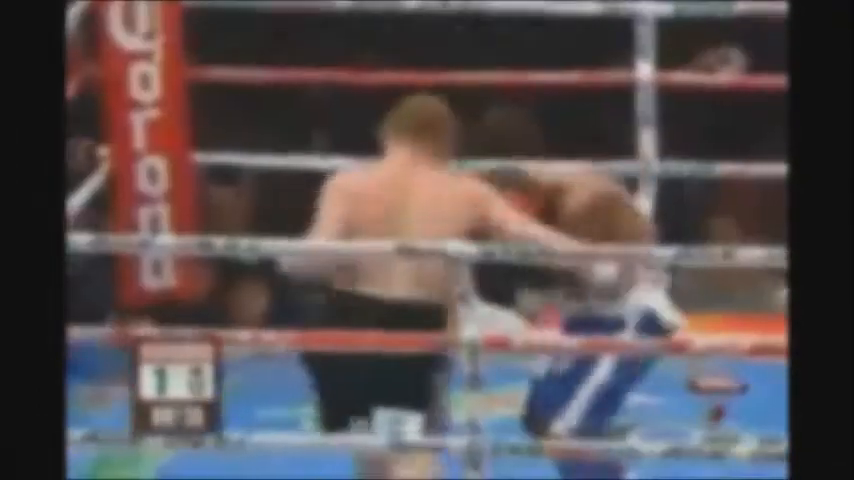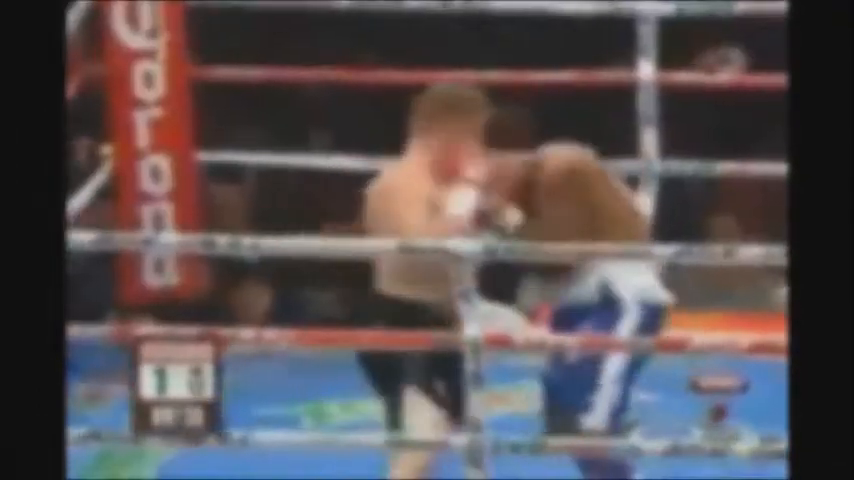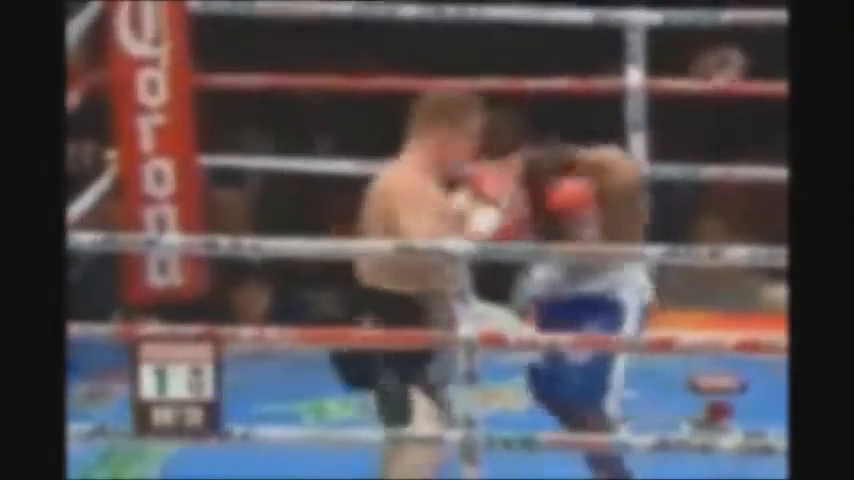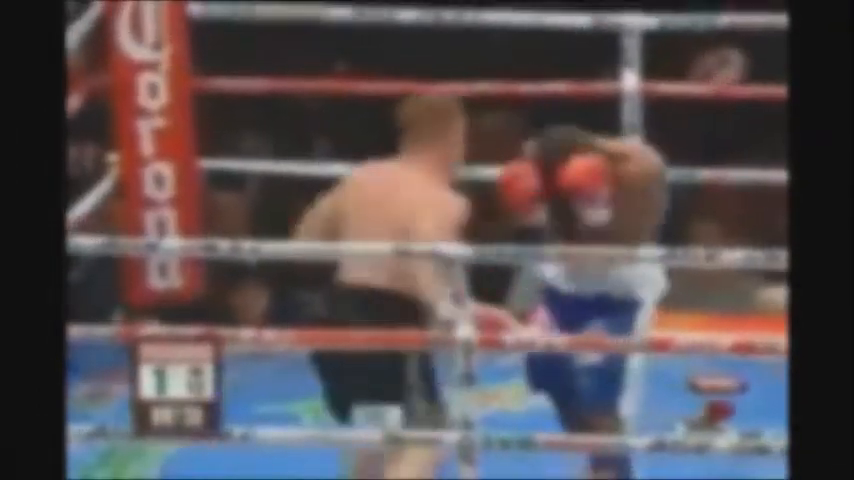
dt=0.2s
person 1, frame 1
left shoulder: (346, 185)
right shoulder: (467, 194)
left elbow: (314, 257)
right elbow: (539, 237)
left wrist: (289, 260)
left hip: (340, 330)
right hip: (416, 333)
person 1, frame 2
left shoulder: (437, 180)
right shoulder: (399, 185)
right elbow: (429, 255)
right wrist: (465, 195)
right hip: (400, 332)
right knee: (419, 445)
person 1, frame 3
left shoulder: (423, 183)
right shoulder: (405, 186)
right elbow: (433, 256)
left hip: (411, 323)
right hip: (384, 329)
right knee: (425, 439)
person 1, frame 4
left shoulder: (360, 179)
right shoulder: (439, 201)
left elbow: (307, 238)
right elbow: (425, 276)
left hip: (342, 321)
right hip: (389, 323)
right knee: (418, 448)
person 2, frame 1
left shoulder: (581, 204)
right shoulder: (555, 199)
left hip: (631, 316)
right hip: (604, 313)
left knee: (554, 425)
right knee: (542, 418)
person 2, frame 2
left shoulder: (556, 170)
right shoulder: (535, 179)
left hip: (625, 296)
right hip: (584, 296)
left knee: (582, 419)
right knee: (563, 414)
person 2, frame 3
left shoulder: (619, 176)
right shoulder: (531, 175)
left elbow: (603, 259)
left wrist: (584, 226)
left hip: (611, 292)
right hip: (557, 288)
left knee: (587, 405)
right knee: (558, 396)
person 2, frame 4
left shoulder: (639, 168)
right shoulder: (544, 166)
left elbow: (624, 243)
right elbow: (544, 237)
left wrist: (596, 208)
right wrist: (530, 215)
left hip: (622, 289)
right hip: (565, 281)
left knee: (596, 403)
right knee: (558, 381)
